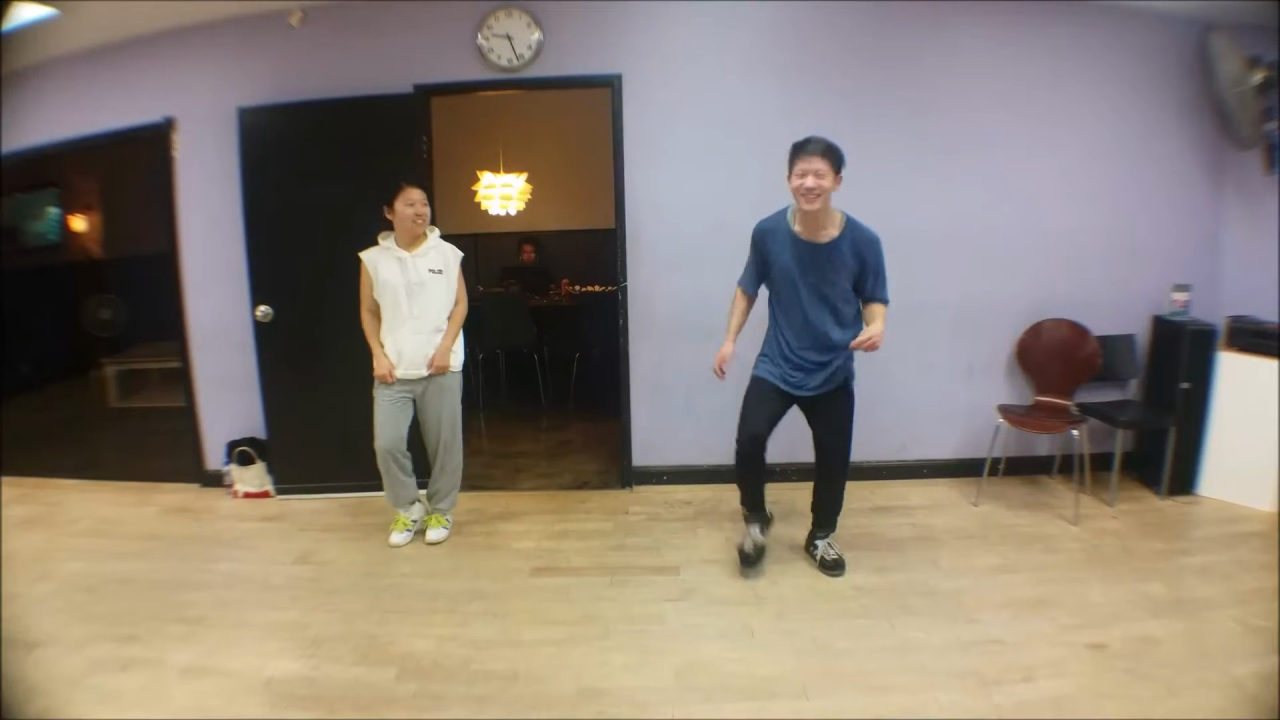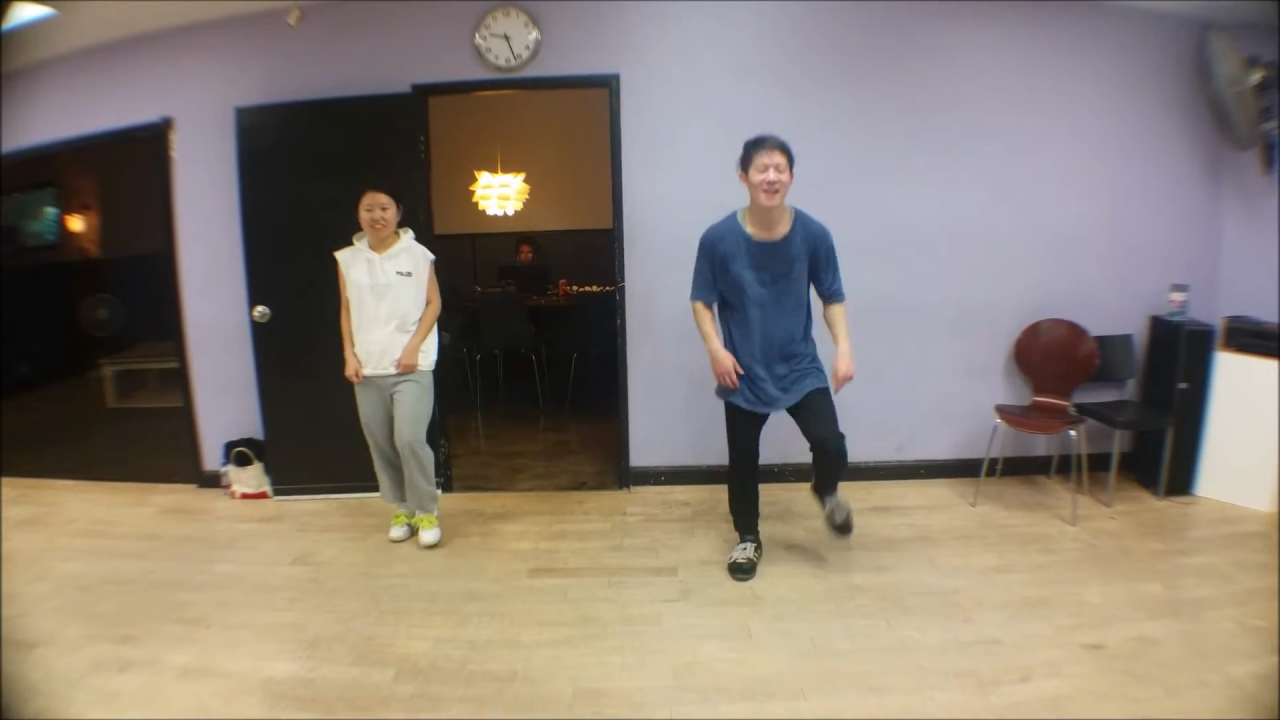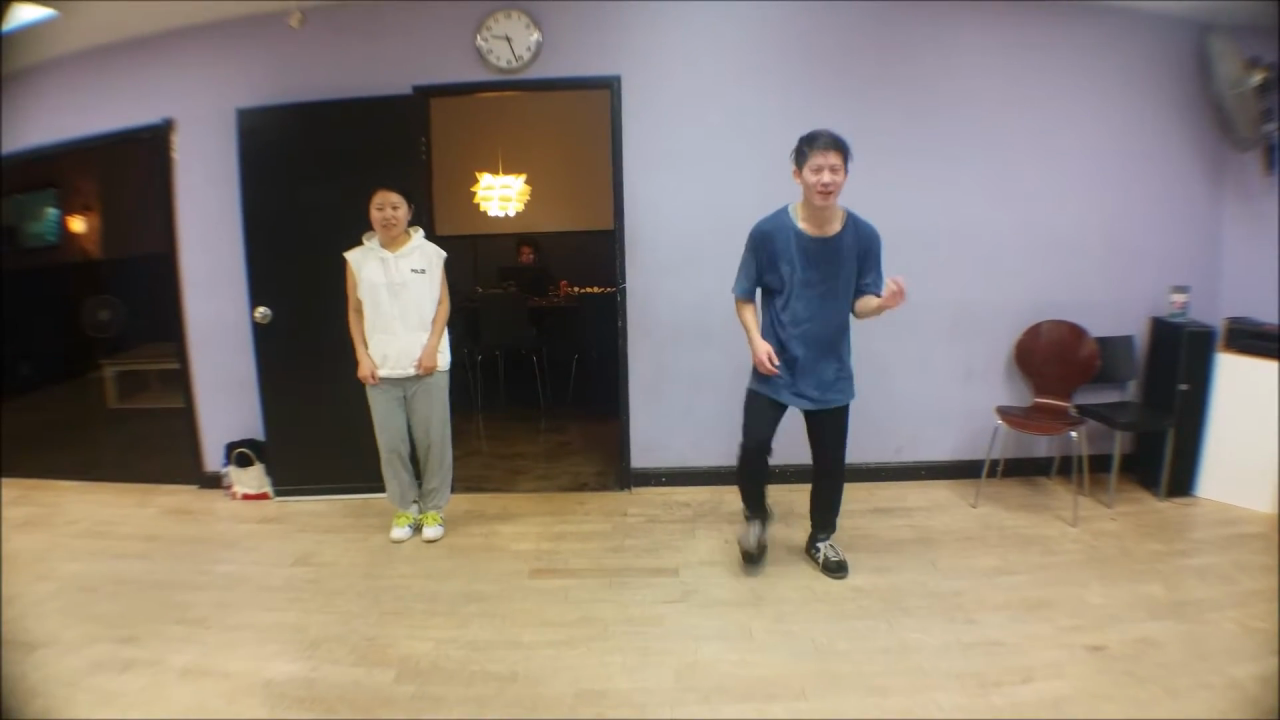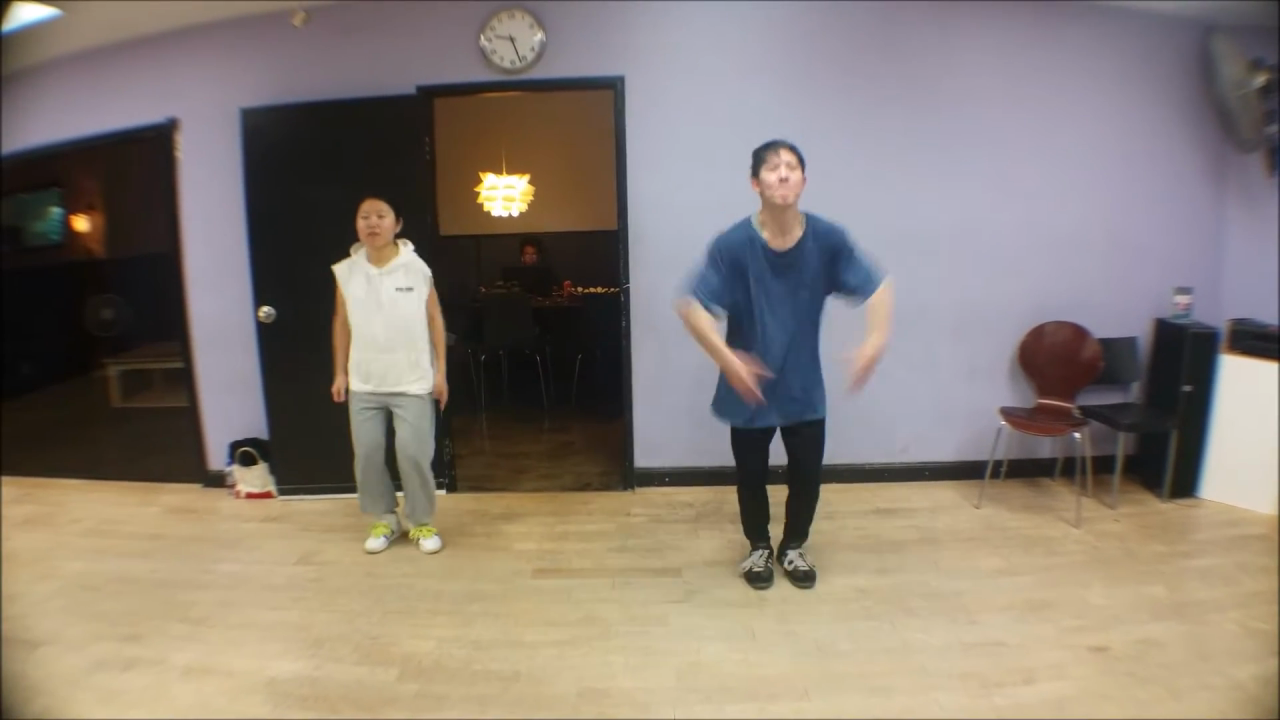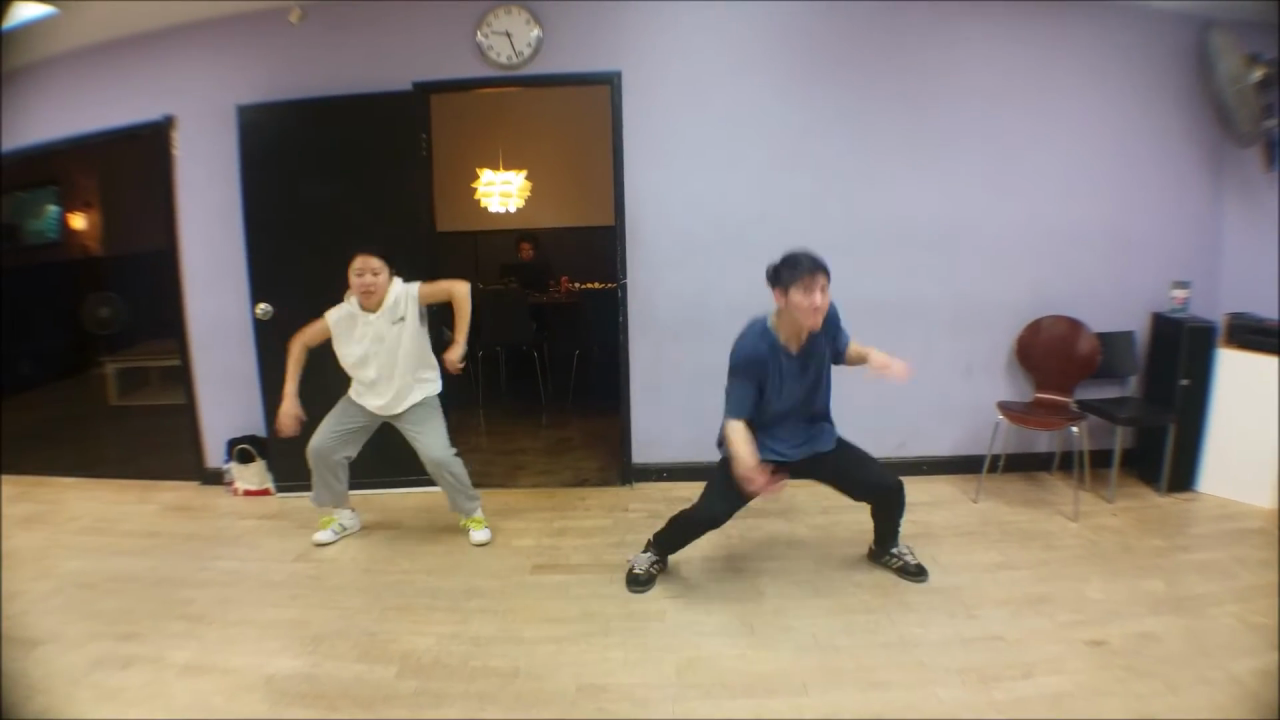
dt=1s
person 1, frame 1
left shoulder: (862, 240)
right shoulder: (768, 232)
left elbow: (874, 299)
right elbow: (748, 287)
left wrist: (875, 326)
right wrist: (730, 340)
left hip: (833, 371)
right hip: (777, 364)
left knee: (834, 459)
right knee: (749, 439)
left ankle: (821, 536)
right ankle: (755, 519)
person 1, frame 2
left shoulder: (814, 235)
right shoulder: (718, 238)
left elbow: (832, 297)
right elbow: (702, 301)
left wrist: (843, 349)
right wrist: (716, 349)
left hip: (799, 366)
right hip: (744, 372)
left knee: (830, 446)
right knee: (742, 461)
left ankle: (827, 490)
right ankle: (748, 538)
person 1, frame 3
left shoulder: (863, 236)
right shoulder: (768, 232)
left elbow: (861, 302)
right elbow: (744, 296)
left wrist: (884, 302)
right wrist: (756, 340)
left hip: (831, 371)
right hip: (778, 366)
left knee: (830, 461)
right knee: (754, 445)
left ankle: (821, 538)
right ankle: (755, 516)
person 1, frame 4
left shoulder: (828, 238)
right shoulder: (733, 244)
left elbow: (877, 288)
right elbow: (693, 307)
left wrist: (876, 339)
right wrist: (727, 359)
left hip: (803, 389)
right hip: (750, 388)
left knee: (806, 475)
right knee: (751, 473)
left ankle: (793, 546)
right ankle: (759, 547)
person 1, frame 5
left shoulder: (827, 321)
right shoulder: (752, 346)
left elbow: (843, 351)
right elbow: (735, 419)
left wrist: (871, 356)
right wrist: (748, 470)
left hip: (815, 438)
right hip: (760, 445)
left knee: (888, 487)
right knee: (709, 513)
left ankle: (886, 546)
right ankle: (655, 552)
person 2, frame 1
left shoulder: (446, 254)
right shoulder: (373, 259)
left elbow: (460, 304)
right elbow: (368, 312)
left wrist: (445, 347)
right wrist: (379, 356)
left hip: (440, 366)
right hip: (395, 369)
left knee: (444, 443)
right knee: (387, 443)
left ankle: (440, 511)
right ankle: (408, 509)
person 2, frame 2
left shoulder: (417, 255)
right shoulder: (347, 259)
left elbow: (433, 304)
right elbow: (346, 311)
left wrist: (413, 347)
right wrist: (349, 355)
left hip: (412, 365)
right hip: (368, 368)
left knee: (410, 439)
right knee: (381, 444)
left ankle: (425, 510)
right ankle: (402, 508)
person 2, frame 3
left shoulder: (430, 254)
right shoulder: (357, 259)
left elbow: (443, 304)
right elbow: (354, 311)
left wrist: (431, 347)
right wrist: (362, 357)
left hip: (427, 365)
right hip: (382, 369)
left knee: (433, 440)
right knee: (391, 445)
left ankle: (433, 508)
right ankle: (406, 508)
person 2, frame 4
left shoulder: (415, 269)
right shoulder: (346, 272)
left elbow: (434, 320)
right elbow: (342, 323)
left wrist: (440, 372)
right wrist: (340, 373)
left hip: (411, 383)
right hip: (364, 384)
left knee: (413, 454)
right knee: (367, 456)
left ankle: (422, 522)
right ankle: (384, 520)
person 2, frame 5
left shoulder: (407, 297)
right shoulder: (339, 317)
left elbow: (460, 288)
right elbow: (300, 343)
left wrist: (458, 345)
right wrist: (288, 401)
left hip: (415, 395)
right hip: (364, 397)
left knee: (439, 456)
right knee: (320, 448)
left ankle: (472, 514)
right ankle: (342, 514)
